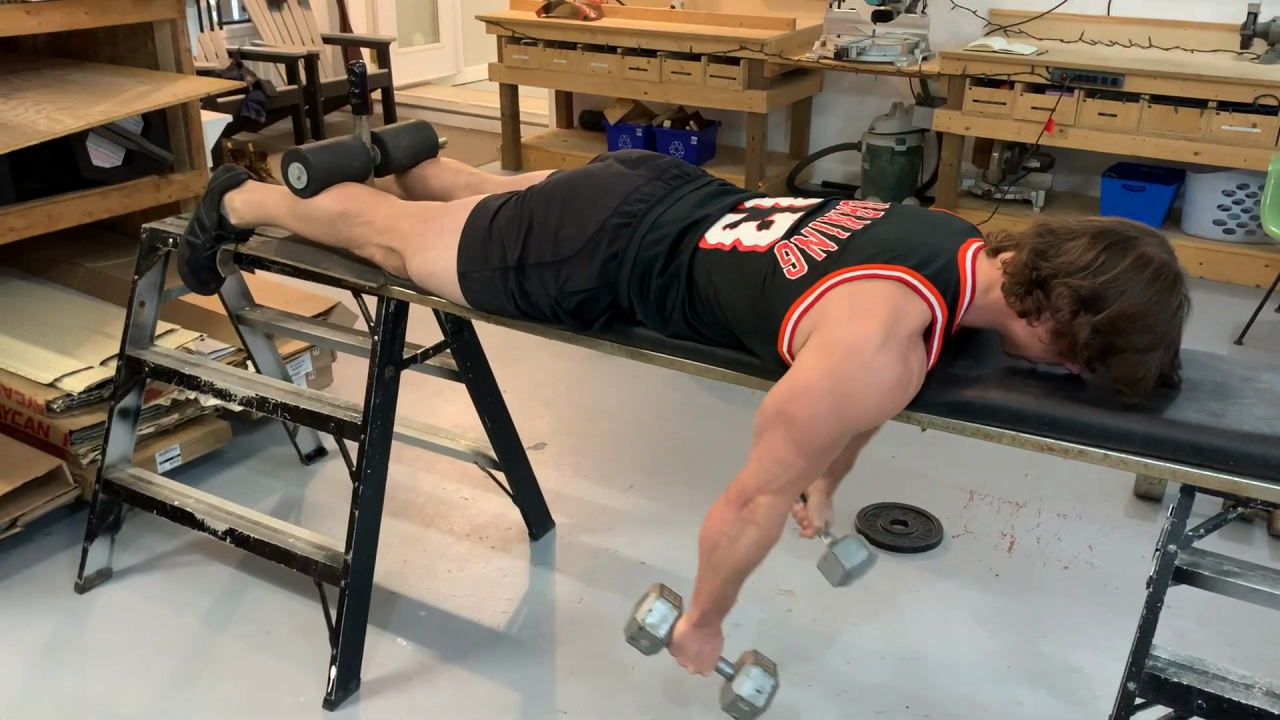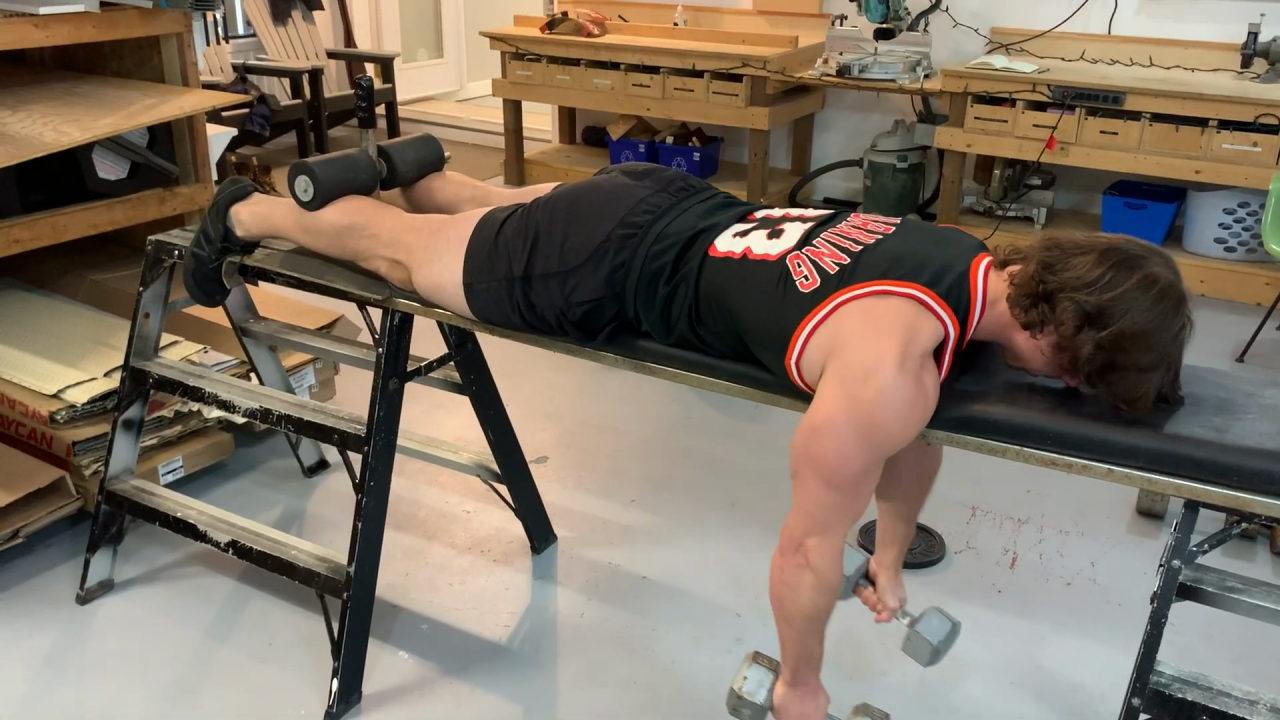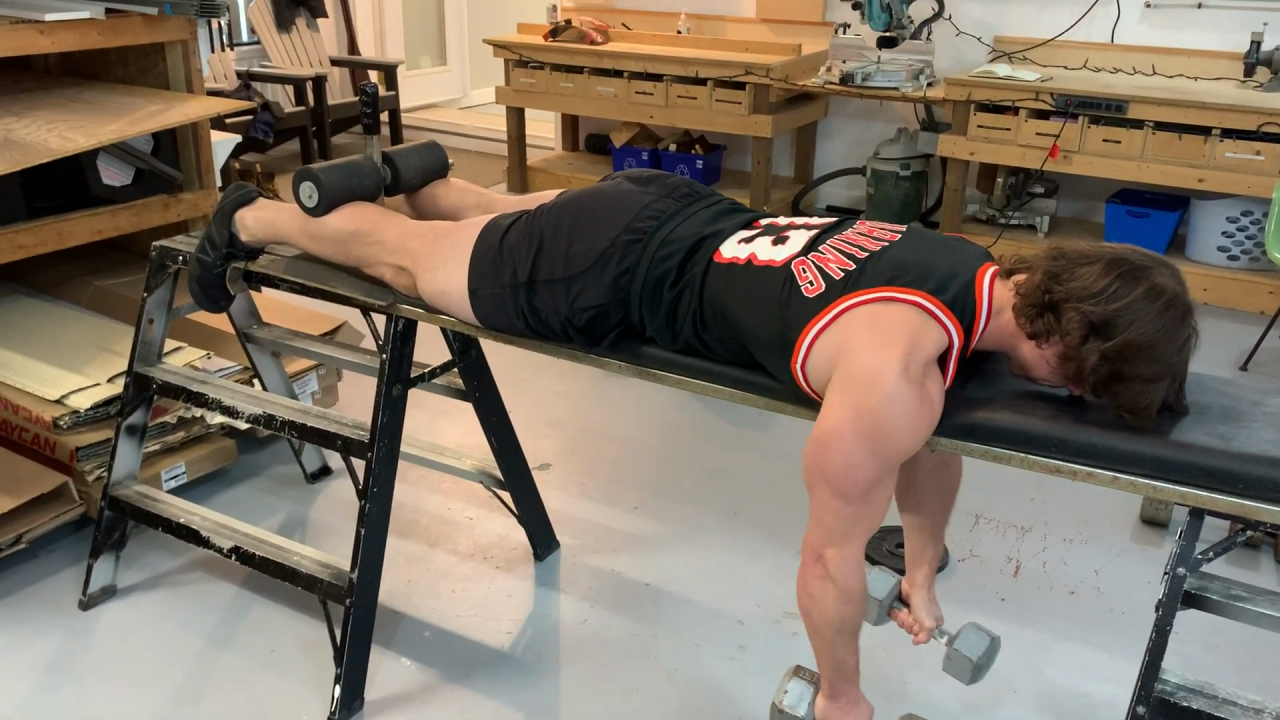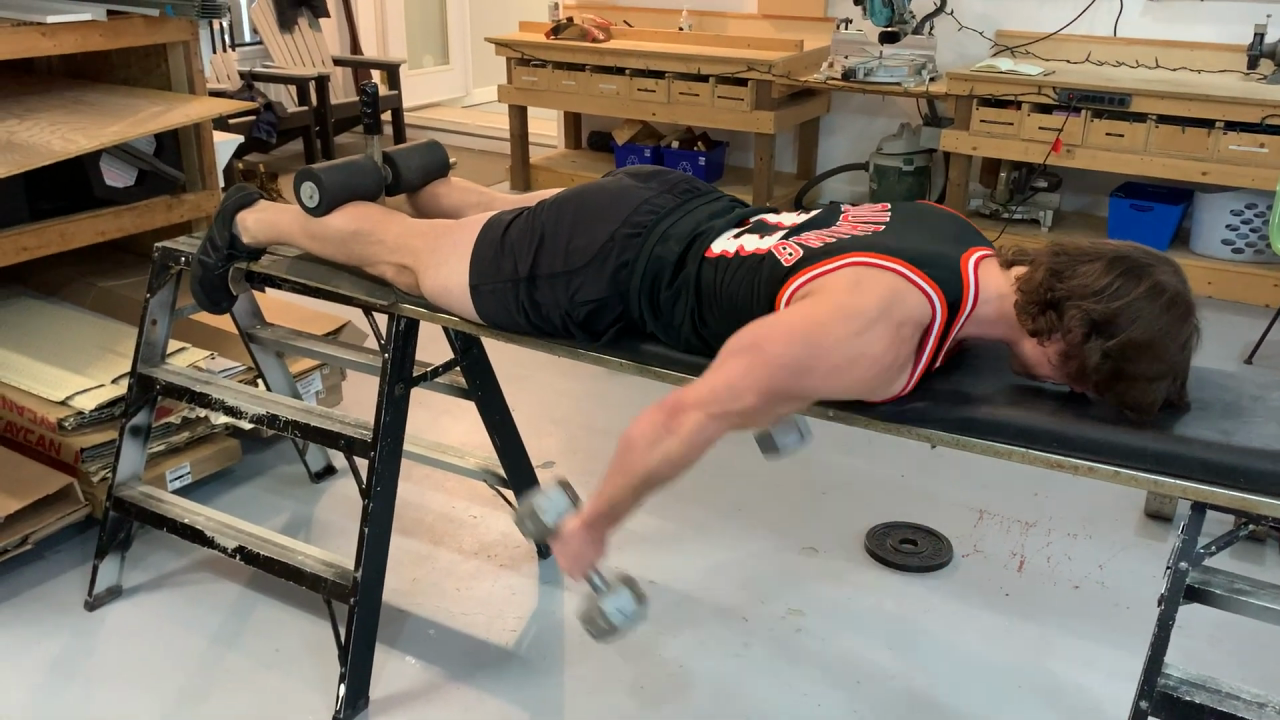
dt=0.5s
person 1, frame 1
left shoulder: (962, 244)
right shoulder: (878, 347)
right elbow: (752, 499)
left wrist: (828, 483)
right wrist: (701, 622)
left hip: (654, 193)
right hip: (596, 257)
left knee: (480, 189)
right knee: (392, 238)
right ankle: (239, 201)
person 1, frame 2
left shoulder: (971, 260)
right shoulder: (889, 365)
left elbow: (911, 436)
right elbow: (808, 543)
left wrist: (891, 560)
left hip: (660, 204)
right hip: (604, 269)
left knee: (494, 201)
right knee: (399, 251)
right ankle: (248, 212)
person 1, frame 3
left shoulder: (975, 271)
right shoulder: (892, 373)
left elbow: (932, 438)
right elbow: (830, 555)
left wrist: (923, 575)
left hip: (667, 213)
right hip: (608, 275)
left knee: (495, 208)
right knee: (404, 256)
right ankle: (249, 221)
person 1, frame 4
left shoulder: (966, 243)
right shoulder: (883, 329)
right elbow: (689, 415)
left wrist: (777, 366)
right wrist: (590, 524)
left hip: (666, 213)
right hip: (614, 271)
left knee: (490, 210)
right knee: (413, 260)
right ankle: (258, 221)
